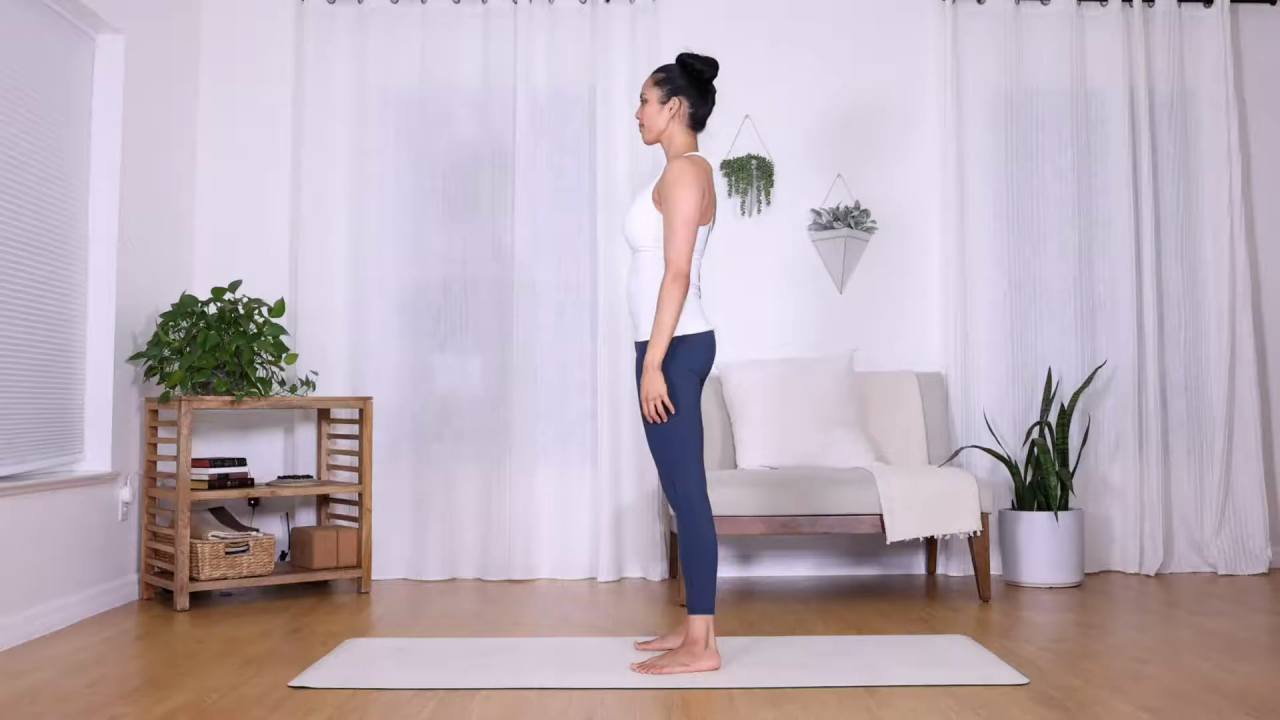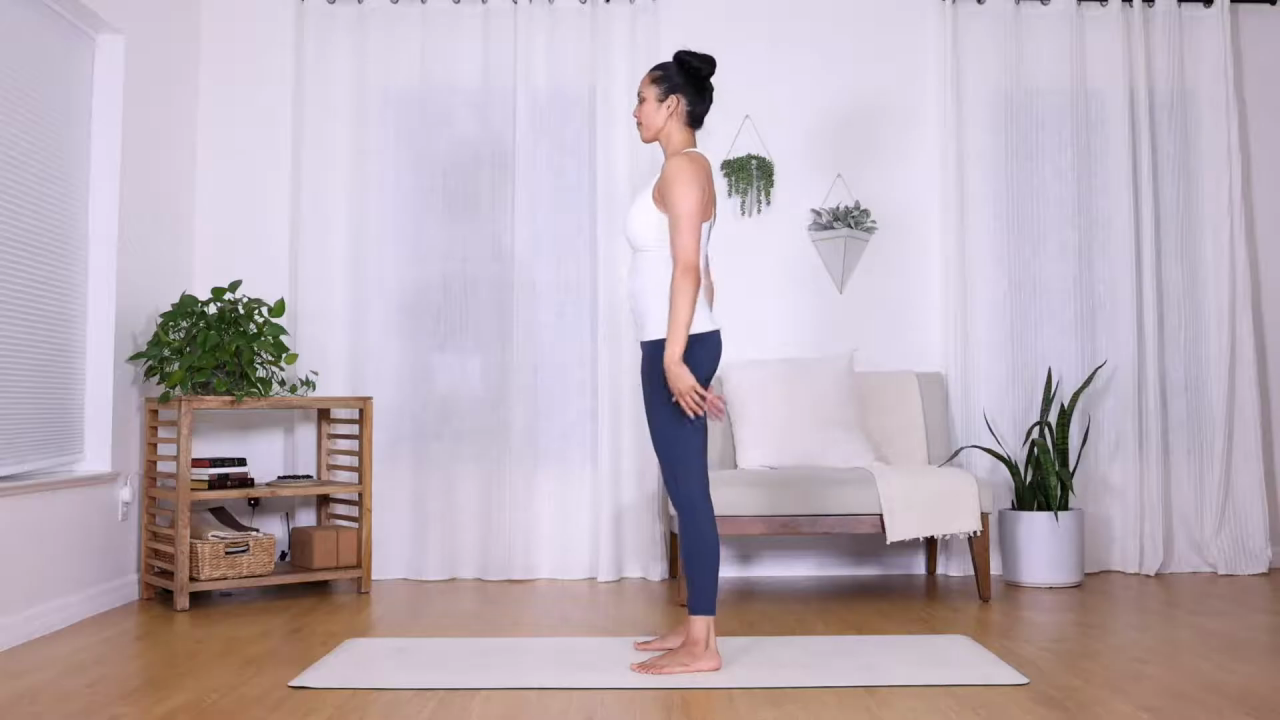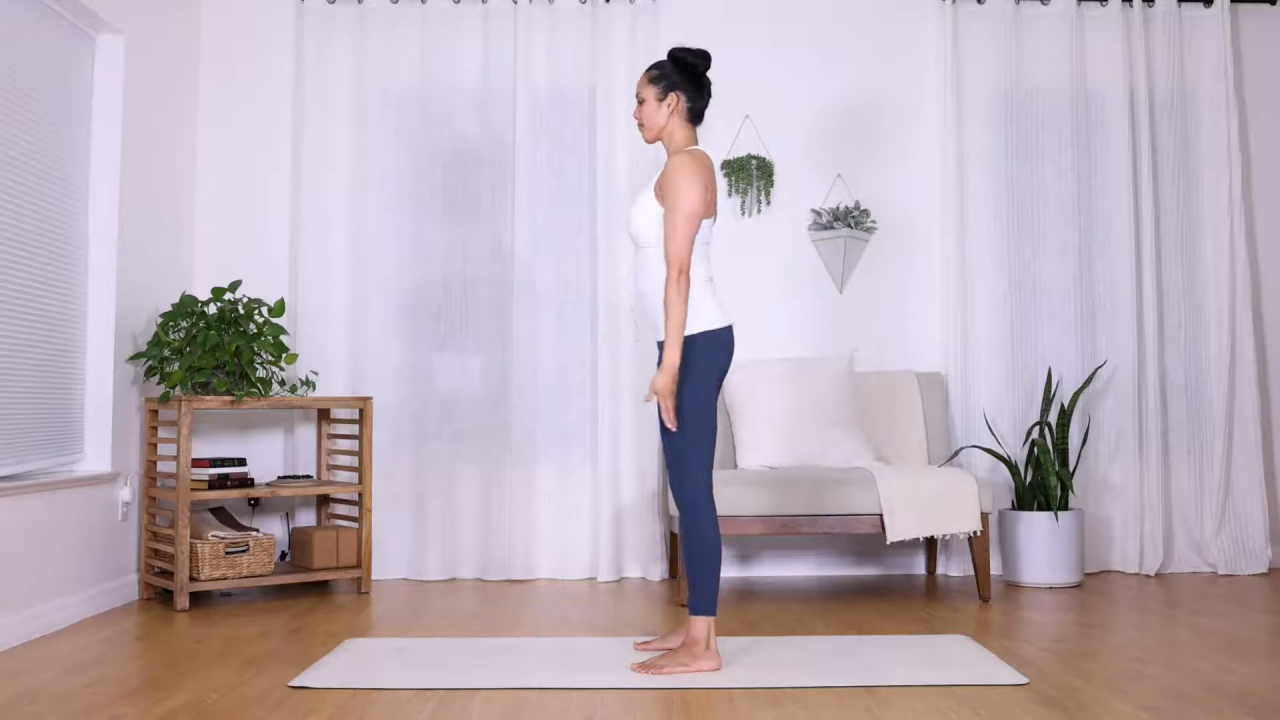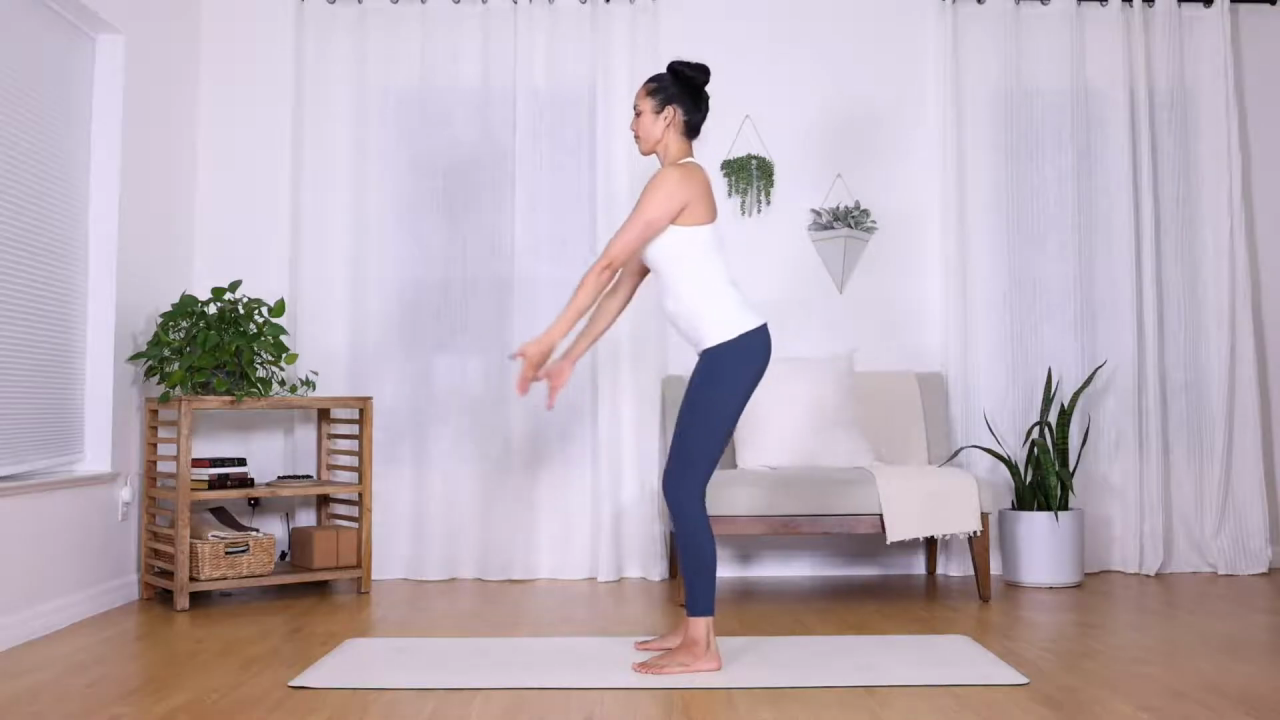
dt=0.5s
person 1, frame 1
left shoulder: (684, 170)
right shoulder: (683, 173)
left elbow: (677, 276)
left wrist: (653, 364)
left hip: (674, 348)
right hip: (672, 346)
left knee: (686, 493)
right knee: (681, 492)
left ankle: (700, 645)
right ankle: (693, 628)
person 1, frame 2
left shoulder: (682, 167)
right shoulder: (682, 171)
left elbow: (686, 268)
left wrist: (674, 357)
left hip: (677, 348)
right hip: (679, 345)
left knee: (689, 492)
right knee: (684, 492)
left ankle: (701, 645)
right ankle: (694, 627)
person 1, frame 3
left shoulder: (685, 165)
right shoulder: (683, 168)
left elbow: (678, 271)
left wrist: (671, 361)
left hip: (692, 343)
right hip: (690, 343)
left knee: (692, 491)
right knee: (687, 490)
left ankle: (701, 646)
right ankle: (694, 628)
person 1, frame 4
left shoulder: (677, 177)
right shoulder: (679, 184)
left elbow: (610, 263)
right elbow: (624, 282)
left wrist: (546, 337)
right wrist: (569, 355)
left hip: (733, 349)
right hip: (728, 350)
left knee: (682, 489)
right knee: (681, 487)
left ankle: (702, 648)
right ankle: (695, 629)
